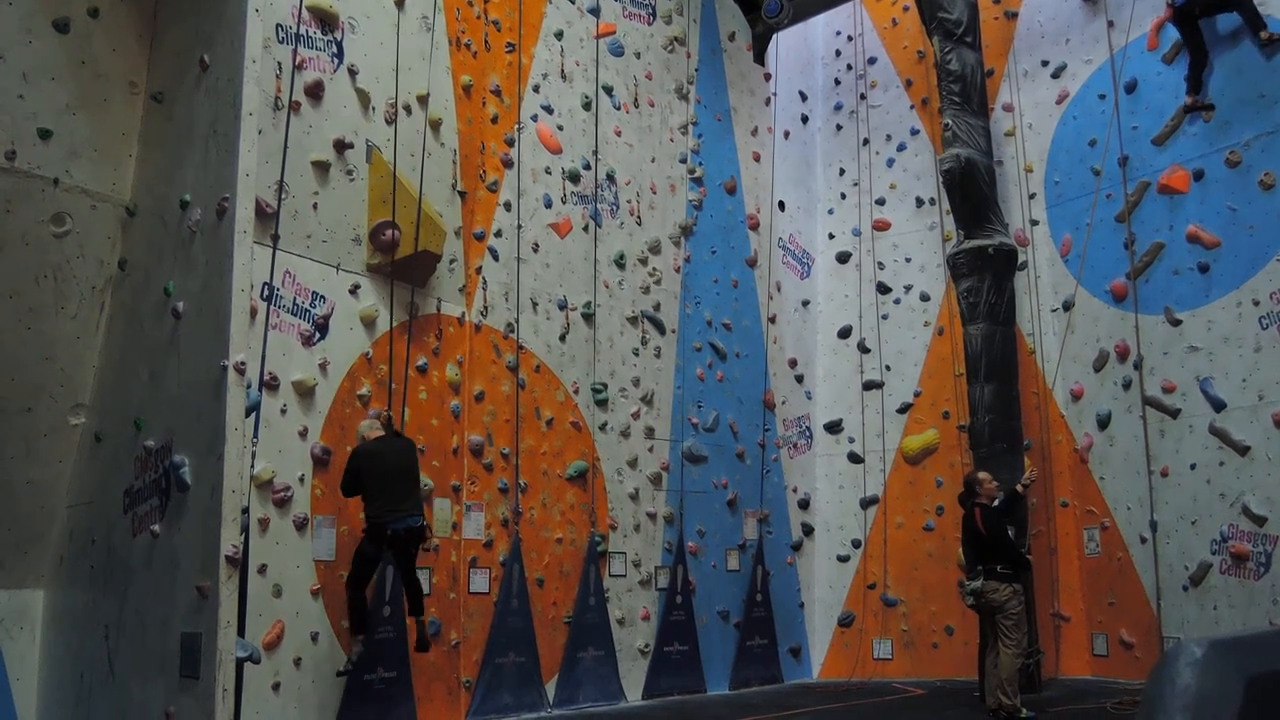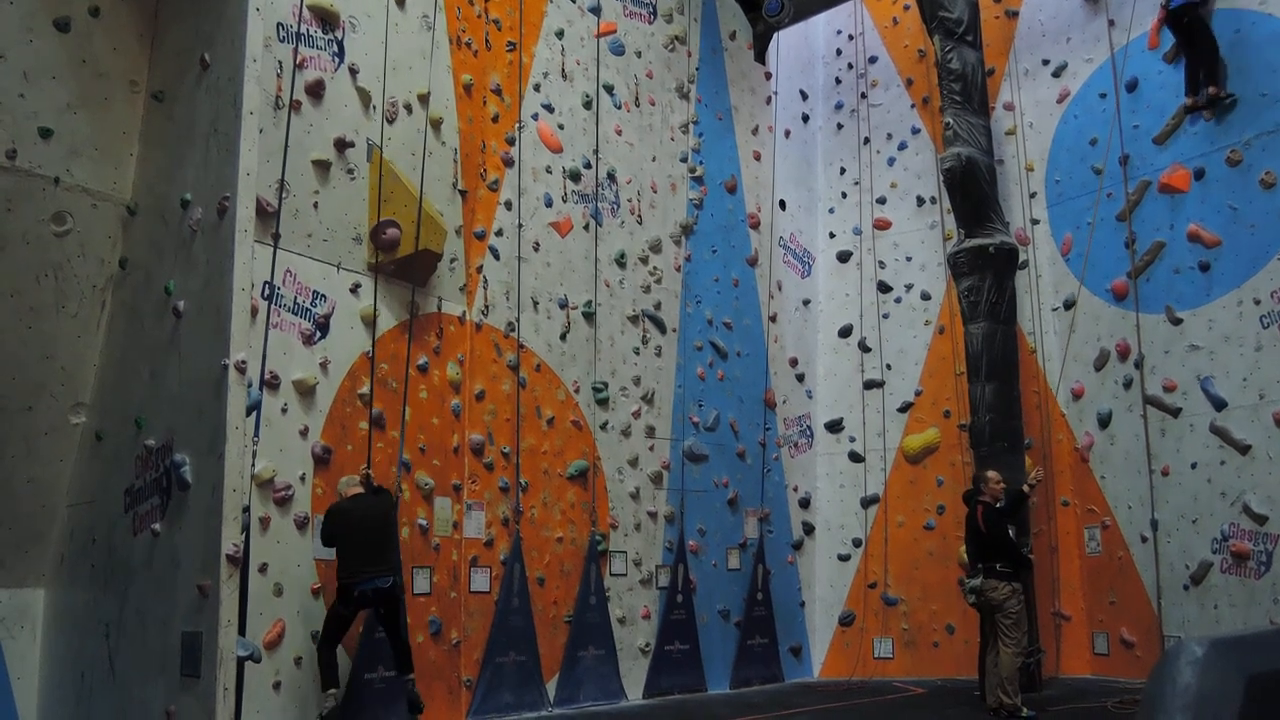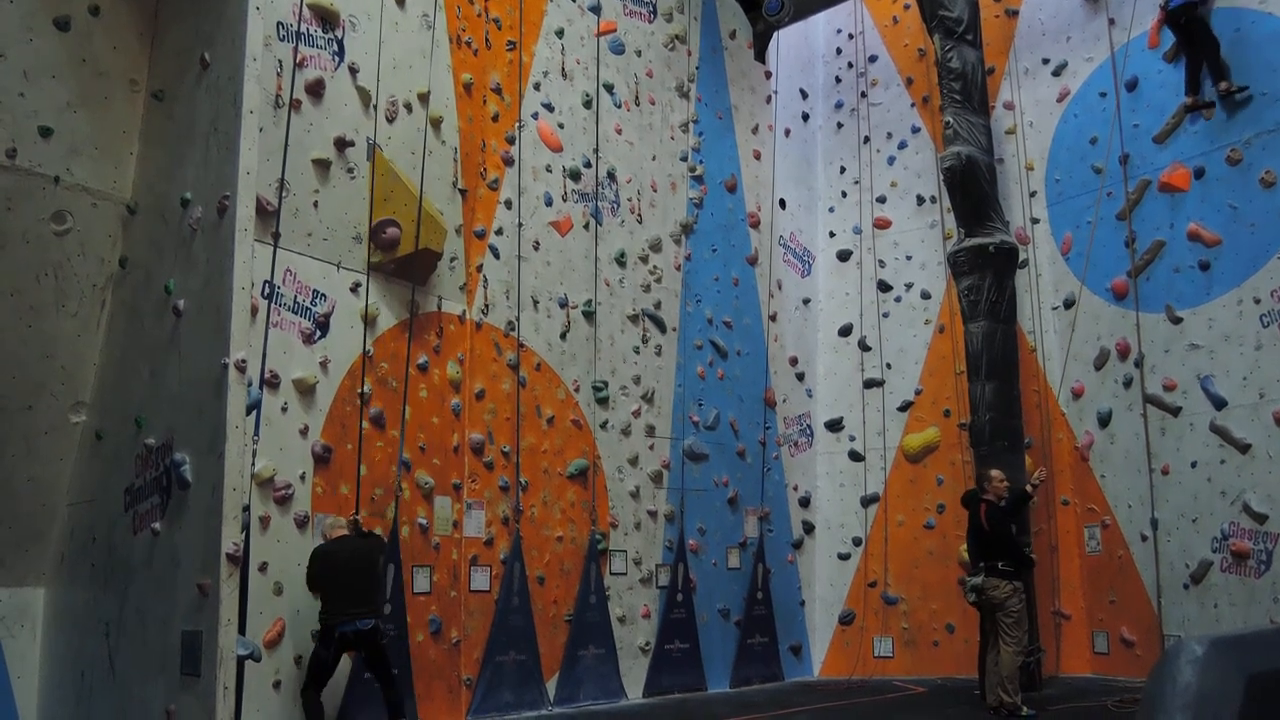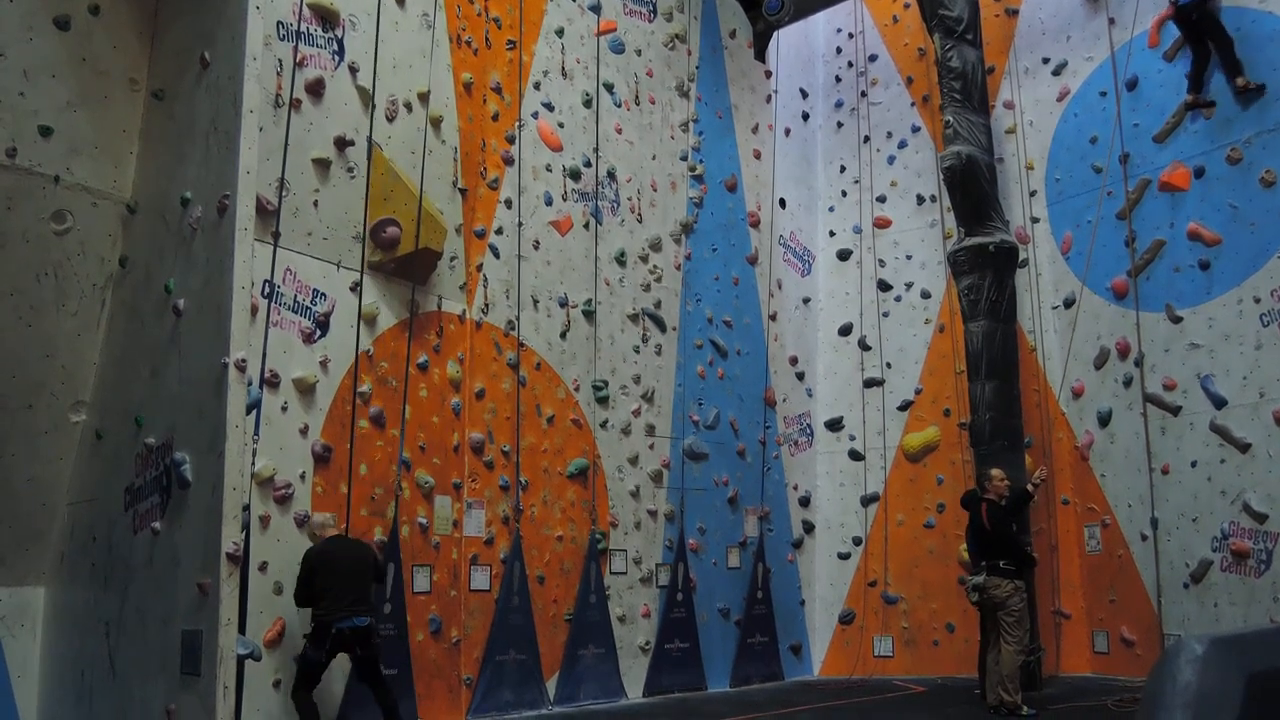
dt=0.5s
person 1, frame 1
left shoulder: (973, 514)
right shoulder: (987, 516)
left elbow: (1003, 510)
right elbow: (1006, 547)
left wrist: (1022, 486)
right wrist: (1026, 563)
left hip: (984, 585)
right hip: (1003, 585)
left knee: (994, 648)
right knee: (1012, 646)
person 1, frame 2
left shoulder: (977, 512)
right shoulder: (987, 514)
left elbow: (1008, 510)
right elbow: (1006, 545)
left wrist: (1029, 486)
right wrist: (1027, 561)
left hip: (986, 584)
right hip: (1002, 584)
left knee: (994, 646)
right knee: (1012, 645)
person 1, frame 3
left shoulder: (981, 510)
right shoulder: (991, 513)
left elbow: (1010, 509)
right elbow: (1010, 543)
left wrist: (1032, 486)
right wrist: (1029, 561)
left hip: (987, 582)
right hip: (1004, 583)
left knee: (994, 645)
right knee: (1012, 644)
left ankle: (995, 701)
right ankle: (1010, 704)
person 1, frame 4
left shoulder: (981, 510)
right shoulder: (992, 512)
left elbow: (1012, 508)
right elbow: (1011, 542)
left wrist: (1033, 485)
right wrist: (1031, 560)
left hip: (989, 582)
right hip: (1006, 582)
left knee: (995, 645)
right knee: (1013, 644)
left ankle: (994, 701)
right ankle: (1010, 703)
person 2, frame 1
left shoulder: (361, 452)
right shoulder: (407, 447)
left elbow: (347, 490)
right wrist: (389, 427)
left hip: (381, 529)
right hip: (414, 524)
left knee: (355, 586)
right knee: (409, 575)
left ankle: (356, 649)
right ankle: (421, 632)
person 2, frame 2
left shoulder: (337, 510)
right shoulder: (385, 504)
left elbow: (327, 540)
right wrist: (370, 483)
left hip: (353, 589)
right hip: (387, 584)
left knee: (326, 644)
right knee: (397, 636)
right ankle: (410, 689)
person 2, frame 3
left shoulder: (321, 553)
right shoulder: (370, 547)
left elbow: (313, 586)
right elbow: (380, 541)
right wrist: (360, 531)
left hip: (334, 630)
right hip: (368, 627)
left knee: (311, 690)
right knee: (387, 681)
person 2, frame 4
left shoulder: (314, 553)
right shoulder: (364, 549)
left elbow: (300, 599)
right elbow: (381, 577)
left hip: (329, 629)
right hip: (362, 627)
left knee: (301, 691)
right knee: (377, 683)
